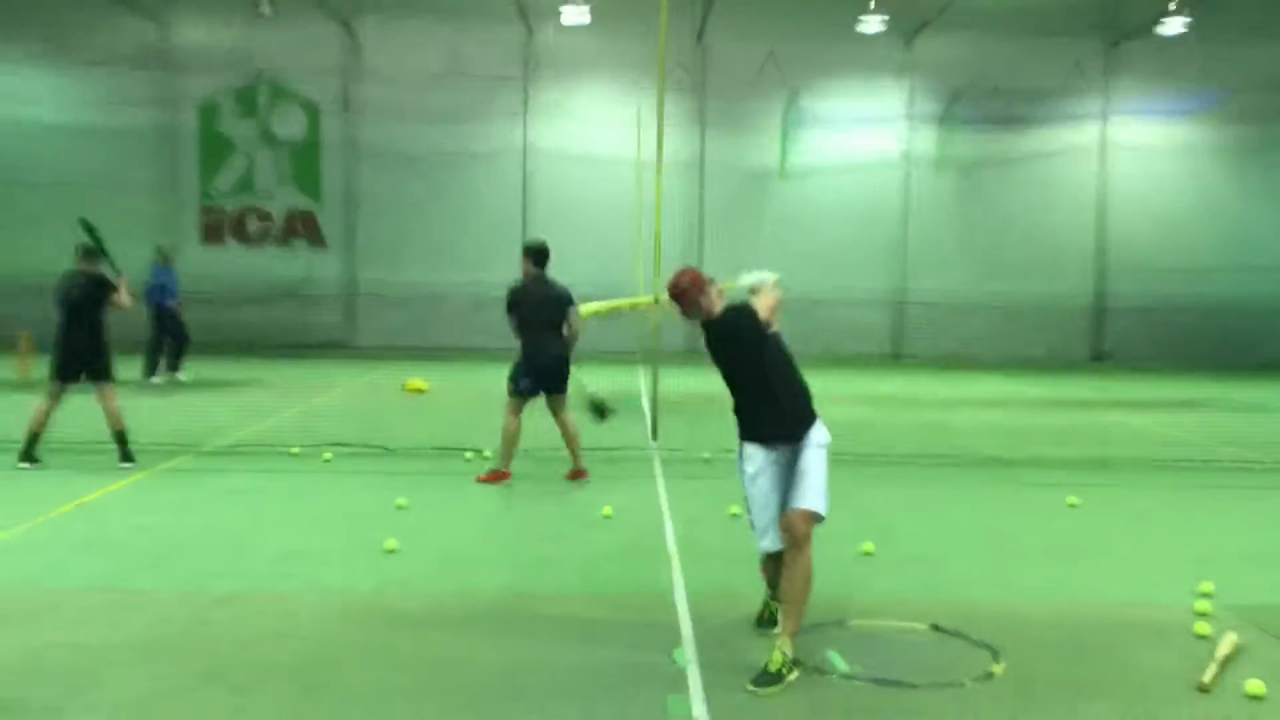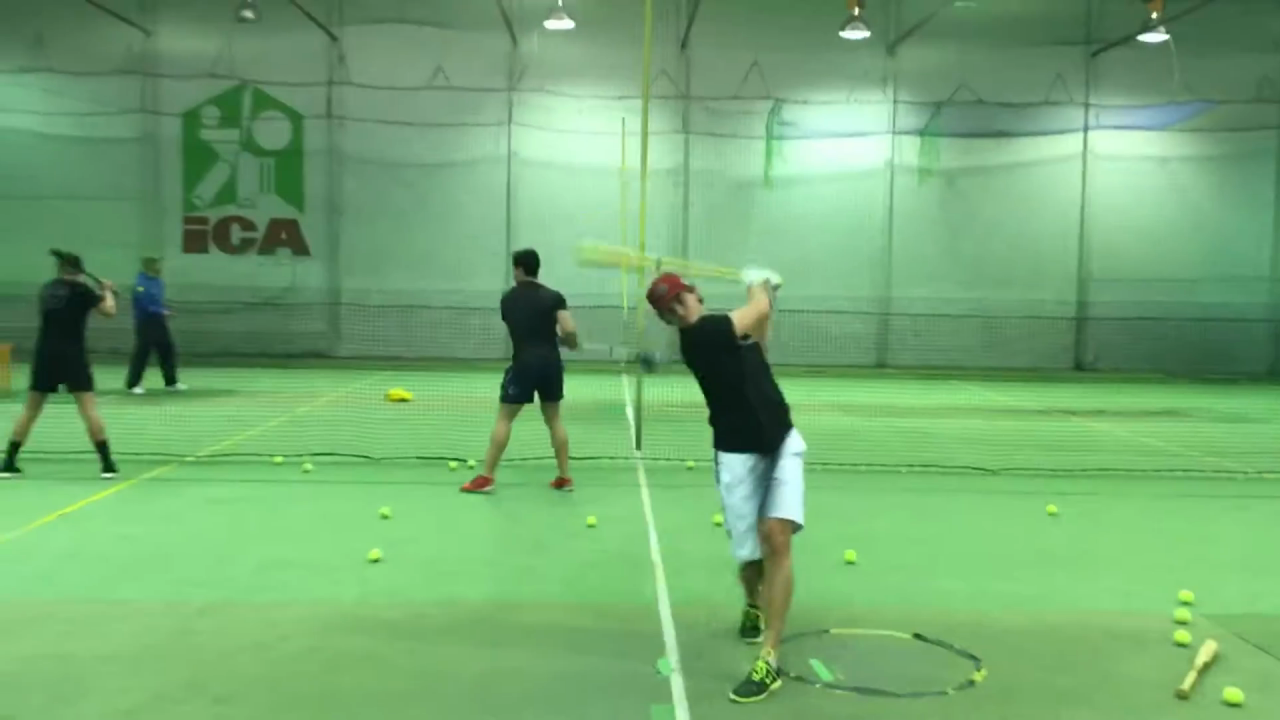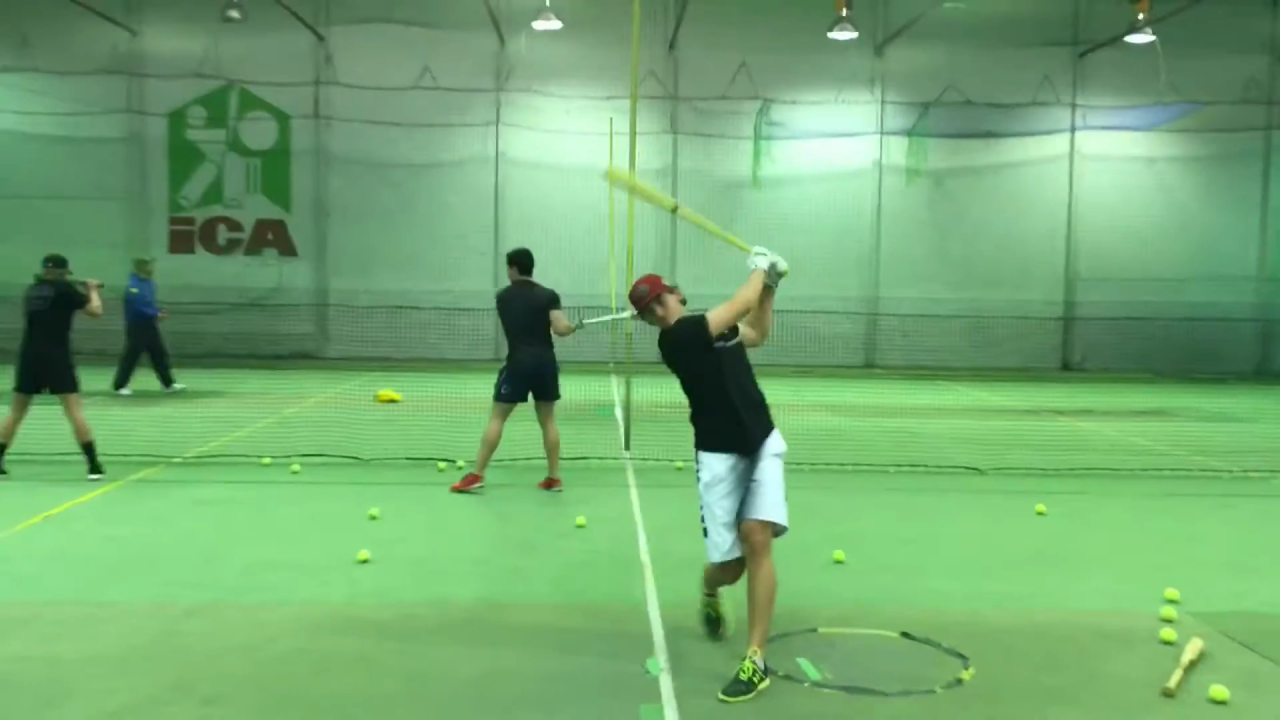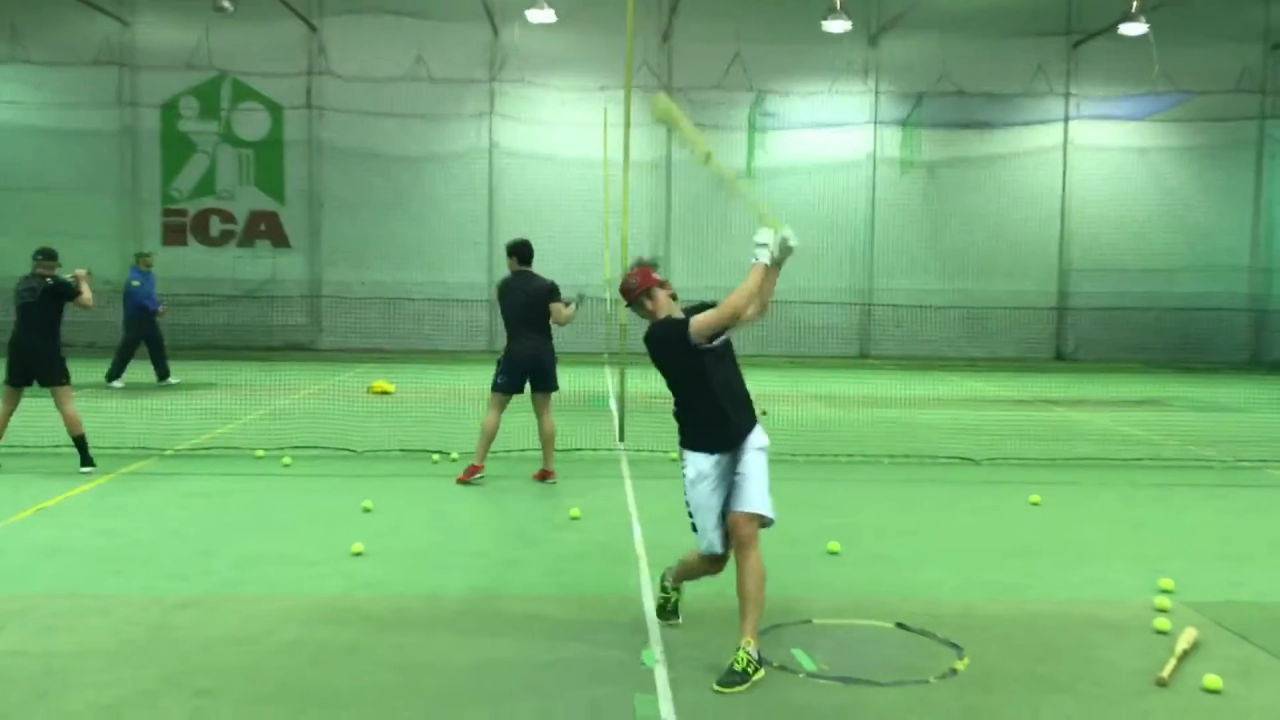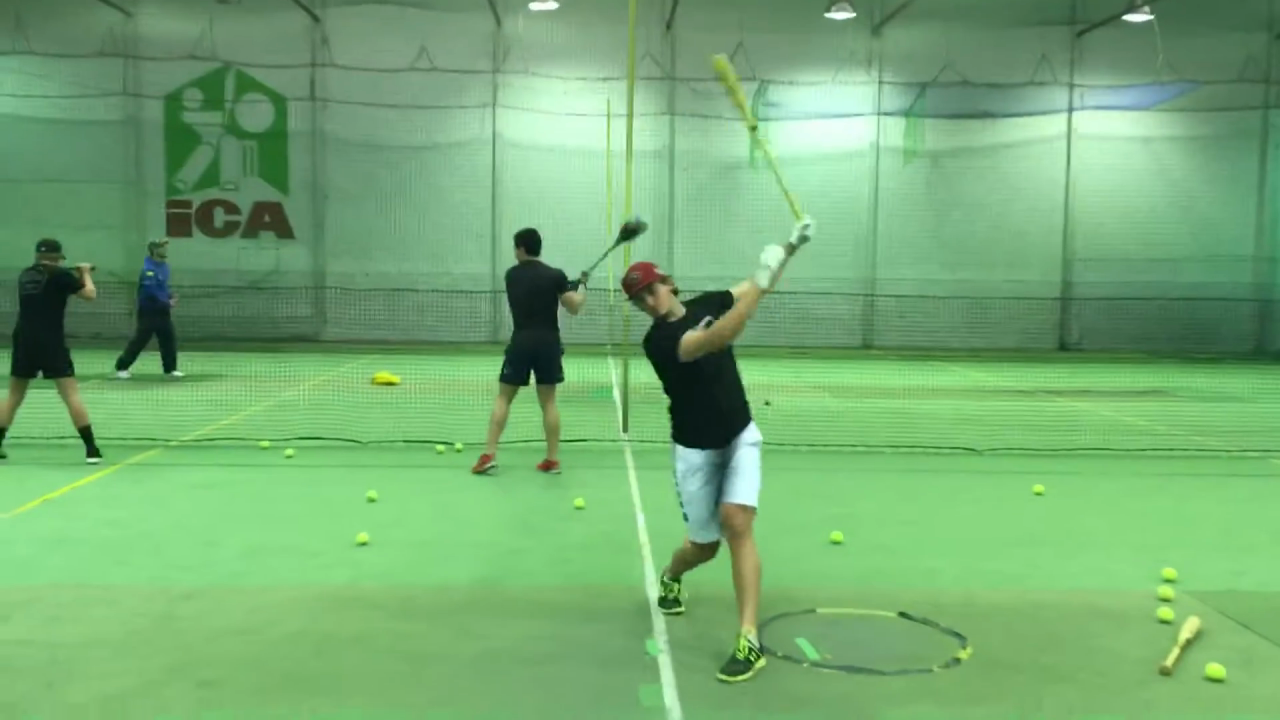
dt=0.1s
person 1, frame 1
left shoulder: (741, 320)
right shoulder: (723, 326)
right elbow: (767, 303)
left wrist: (762, 291)
right wrist: (764, 286)
left hip: (807, 433)
right hip: (762, 447)
left knee: (798, 528)
right knee: (774, 548)
left ankle: (786, 650)
right ankle: (774, 596)
person 1, frame 2
left shoulder: (721, 330)
right shoulder: (698, 336)
left elbow: (757, 338)
right elbow: (759, 309)
left wrist: (763, 288)
right wrist: (758, 286)
left hip: (783, 443)
right hip: (739, 456)
left knee: (776, 537)
right knee: (752, 557)
left ankle: (769, 660)
right ankle: (754, 604)
person 1, frame 3
left shoulder: (710, 326)
right shoulder: (674, 338)
left elbow: (758, 335)
right elbow: (743, 305)
left wrist: (771, 283)
right wrist: (758, 269)
left hip: (763, 442)
right hip: (718, 457)
left knee: (757, 542)
right knee: (728, 561)
left ankle: (756, 660)
right ankle: (712, 594)
person 1, frame 4
left shoulder: (703, 318)
right shoulder: (660, 337)
left elbow: (755, 306)
right elbow: (731, 310)
left wrist: (776, 260)
right wrist: (762, 260)
left hip: (746, 440)
right hip: (705, 453)
left knee: (744, 532)
right knee: (713, 557)
left ankle: (750, 650)
right ankle: (671, 581)
person 1, frame 5
left shoulder: (705, 305)
right shoulder: (656, 340)
left elbow: (755, 287)
right elbow: (715, 341)
left wrist: (792, 246)
right wrist: (758, 286)
left hip: (739, 436)
right hip: (694, 449)
left knee: (737, 524)
right knee: (705, 544)
left ankle: (749, 639)
right ankle: (670, 578)
person 2, frame 1
left shoulder: (516, 292)
right shoulder: (561, 293)
left elbow: (516, 327)
right elbow: (574, 328)
left hip: (532, 356)
right hip: (558, 356)
left knee: (513, 411)
right knee: (560, 411)
left ankle: (502, 469)
right ankle: (579, 467)
person 2, frame 2
left shoulder: (509, 298)
right shoulder: (554, 297)
right elbow: (569, 329)
right wrist: (571, 342)
left hip: (524, 363)
right hip: (552, 363)
left knee: (504, 418)
right knee: (554, 419)
left ankle: (486, 477)
right ankle: (564, 477)
person 2, frame 3
left shoulder: (503, 297)
right shoulder: (548, 295)
right elbow: (559, 328)
right wrist: (571, 326)
left hip: (518, 362)
right hip: (545, 362)
left knee: (497, 417)
right knee: (547, 419)
left ankle: (476, 474)
right ankle: (553, 477)
person 2, frame 4
left shoulder: (504, 287)
right shoulder: (547, 286)
right elbow: (561, 319)
right wrist: (572, 308)
left hip: (515, 353)
right hip: (543, 354)
left knee: (495, 407)
right knee: (543, 411)
left ankle: (477, 465)
right ankle: (548, 469)
person 2, frame 5
left shoulder: (511, 275)
right shoulder: (554, 276)
right elbow: (574, 307)
left wrist: (565, 286)
right wrist: (581, 287)
left hip: (521, 343)
right hip: (549, 344)
left knee: (503, 398)
right knee: (548, 402)
left ankle: (489, 454)
right ankle: (552, 459)
person 3, frame 1
left shoulder: (66, 279)
right shoulder: (97, 279)
right elbow: (123, 303)
left wrist: (111, 289)
right wrist: (121, 287)
left hip: (67, 345)
right hip: (93, 345)
left knee: (51, 399)
right knee: (109, 399)
left ankle: (28, 452)
right ankle: (124, 453)
person 3, frame 2
left shoulder: (47, 289)
right shoulder: (79, 289)
right elbow: (110, 311)
left wrist: (95, 295)
right wrist: (107, 291)
left hip: (45, 355)
right hip: (72, 355)
left knee: (30, 409)
right knee: (89, 409)
right ankle: (107, 464)
person 3, frame 3
left shoulder: (32, 291)
right shoulder: (66, 290)
right elbow: (96, 311)
left wrist: (82, 291)
right wrist: (92, 289)
left hip: (30, 356)
right hip: (56, 357)
right knee: (74, 410)
right ankle: (93, 465)
person 3, frame 4
left shoulder: (22, 283)
right shoulder: (56, 283)
right elbow: (87, 302)
left wrist: (70, 283)
right wrist: (82, 281)
left hip: (19, 349)
right hip: (46, 350)
right knee: (65, 403)
right ankle: (85, 458)
person 3, frame 5
left shoulder: (26, 275)
right shoulder: (59, 274)
right elbow: (91, 294)
left wrist: (74, 277)
right wrist: (85, 274)
left hip: (23, 340)
right hip: (50, 341)
right knee: (71, 394)
right ankle: (91, 449)
